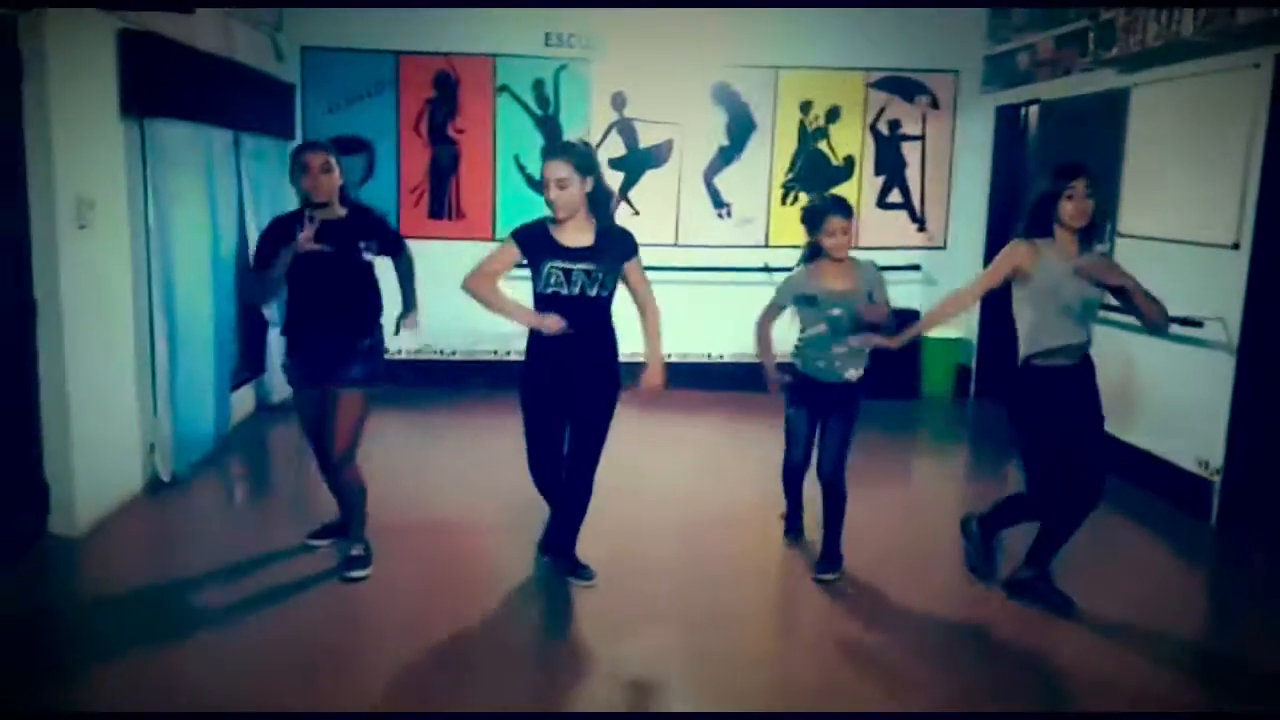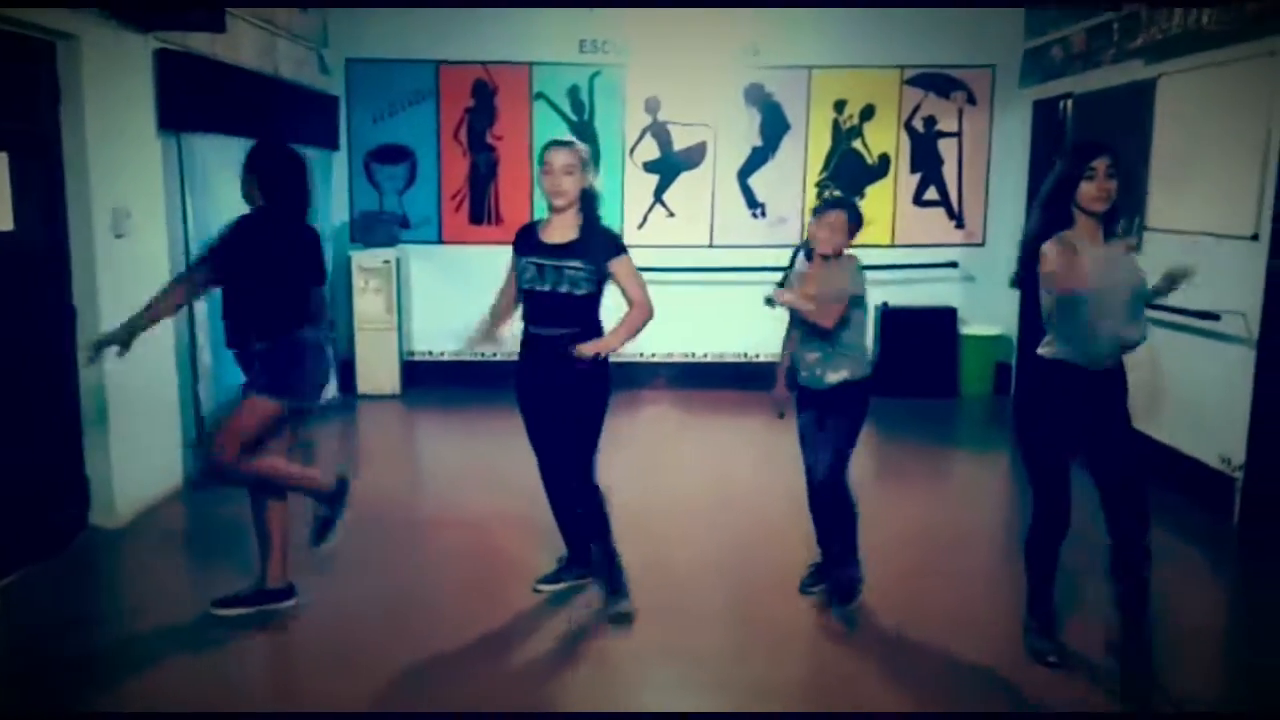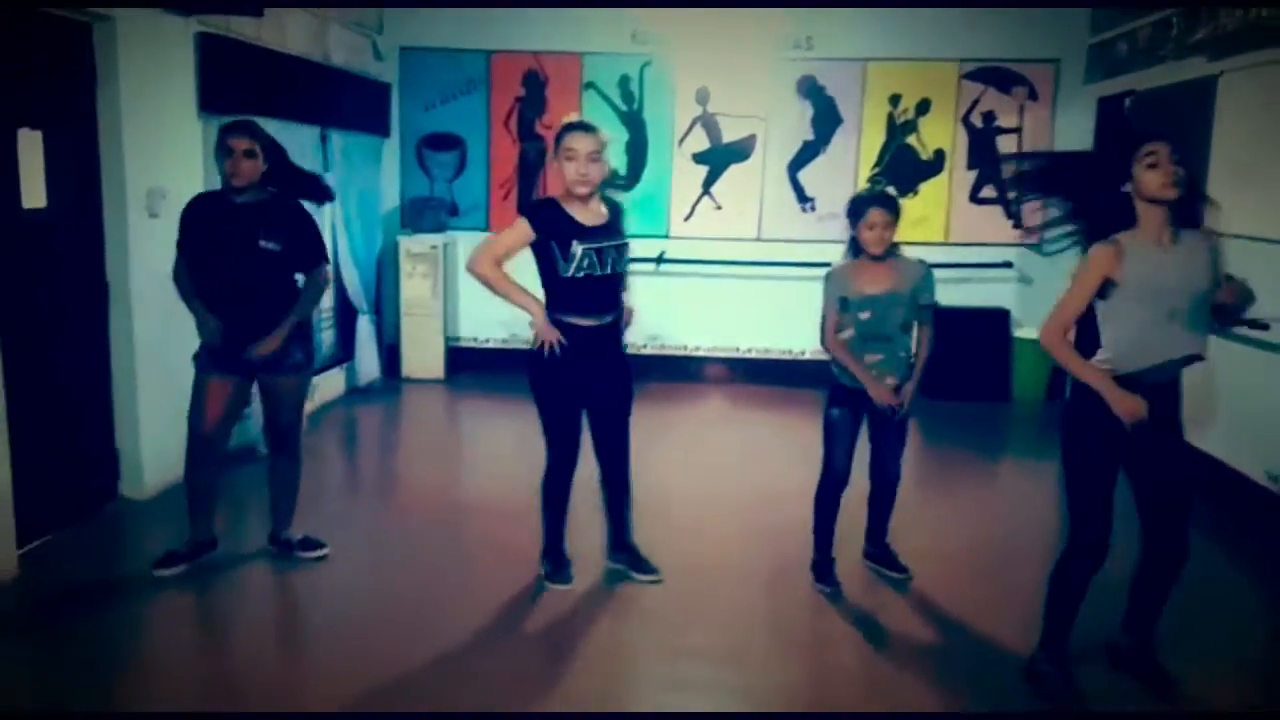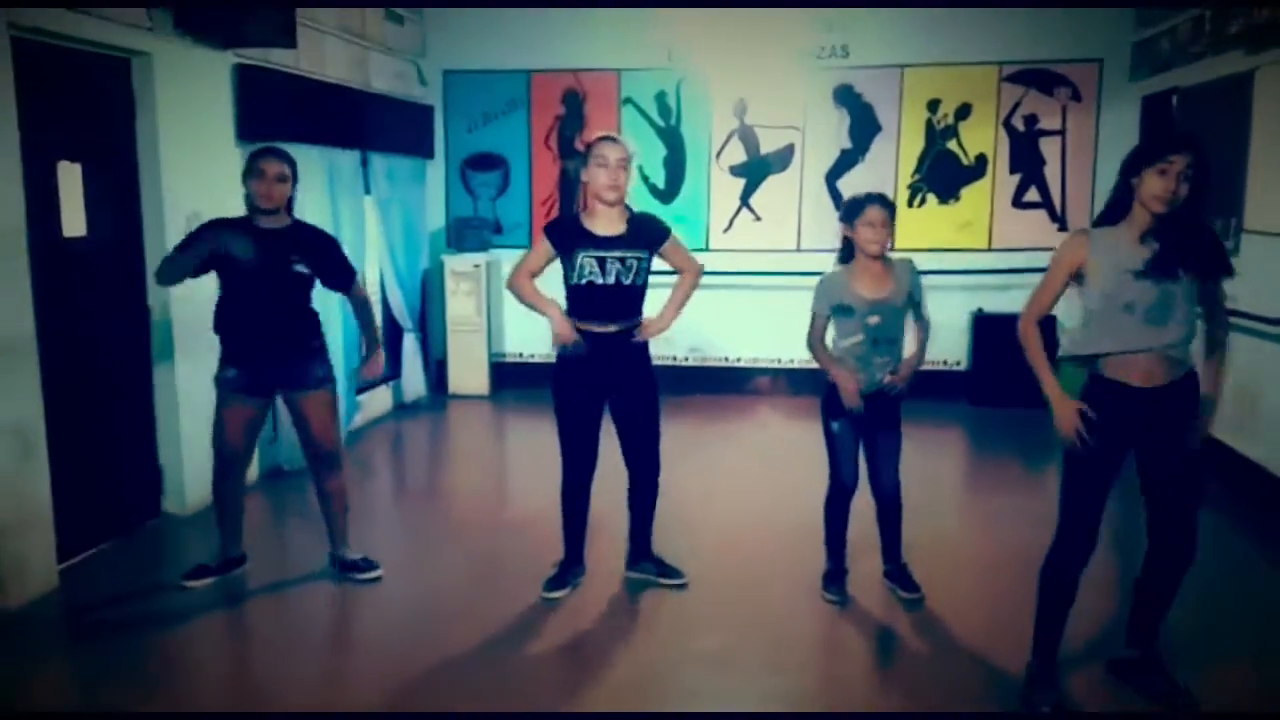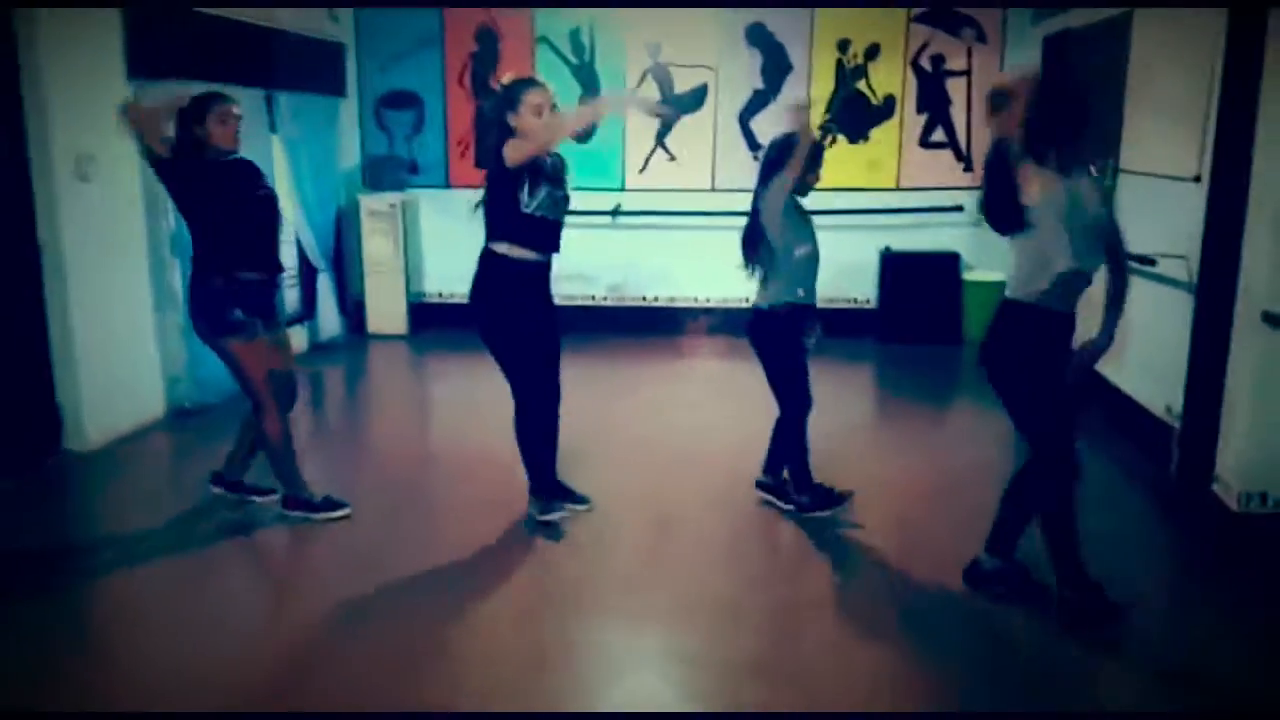
dt=1s
person 1, frame 1
left shoulder: (1101, 263)
right shoulder: (1025, 252)
left elbow: (1159, 321)
right elbow: (965, 297)
left wrist: (1123, 282)
right wrist: (905, 336)
left hip: (1080, 382)
right hip: (1036, 383)
left knee: (1088, 490)
right knee: (1048, 496)
left ankle: (1033, 572)
right ankle: (981, 527)
person 1, frame 2
left shoulder: (1124, 251)
right shoulder: (1058, 247)
right elbow: (1063, 279)
left wrist: (1162, 288)
right wrist: (1068, 283)
left hip: (1107, 392)
right hip: (1050, 389)
left knee: (1132, 520)
right knee: (1053, 515)
left ankle: (1135, 644)
right ankle: (1039, 619)
person 1, frame 3
left shoulder: (1203, 245)
right shoulder: (1110, 251)
left elbow: (1232, 299)
right elbow: (1053, 334)
left wrist: (1231, 293)
right wrist: (1110, 393)
left hip: (1160, 411)
right hip: (1102, 407)
left knee: (1170, 544)
right knee: (1090, 541)
left ankle: (1134, 644)
right ankle: (1047, 657)
person 1, frame 4
left shoulder: (1192, 249)
right shoulder: (1085, 246)
left elbow: (1215, 326)
right elbow: (1029, 322)
left wrist: (1208, 401)
right wrist: (1056, 396)
left hip: (1174, 407)
right hip: (1105, 405)
left knee: (1175, 547)
right knee: (1074, 541)
left ankle: (1139, 655)
right ankle: (1042, 664)
person 1, frame 5
left shoulder: (1088, 186)
right shoulder: (1024, 173)
left elbow: (1117, 259)
right elbow: (1006, 116)
left wrist: (1107, 330)
right wrist: (1015, 95)
left hip: (1058, 333)
right hip: (1021, 334)
left knee: (1050, 458)
right knee: (1057, 461)
left ankle: (994, 560)
right ankle: (1075, 587)
person 2, frame 1
left shoulder: (618, 240)
right shoulder: (533, 235)
left elbow: (645, 301)
right elbow: (474, 281)
left wrist: (654, 360)
right wrist: (529, 317)
left hip: (597, 364)
right hip: (545, 363)
left knee: (582, 464)
right knee: (543, 462)
left ankle: (564, 548)
right ankle: (558, 521)
person 2, frame 2
left shoulder: (602, 240)
right shoulder: (526, 237)
left elbow: (642, 307)
right elbow: (509, 296)
left wrist: (608, 343)
right wrist: (489, 325)
left hip: (584, 373)
right hip: (535, 370)
left knee: (578, 475)
right knee: (552, 471)
left ankle: (610, 572)
right ankle: (578, 558)
person 2, frame 3
left shoulder: (614, 212)
right shoulder: (543, 215)
right elbow: (480, 262)
left wrist: (622, 298)
right wrist: (536, 310)
left hip: (608, 348)
right hip: (561, 351)
left knee: (616, 454)
right knee: (563, 457)
left ankle: (620, 545)
right ankle: (553, 553)
person 2, frame 4
left shoulder: (648, 228)
right shoulder: (563, 230)
left elbow: (691, 269)
right elbow: (518, 279)
left wrist: (666, 317)
right wrist: (553, 312)
left hip: (630, 356)
right hip: (579, 356)
left knee: (645, 464)
right knee: (577, 468)
left ankle: (642, 555)
right ankle: (572, 562)
person 2, frame 5
left shoulder: (554, 164)
right shoulder: (509, 156)
right elbow: (549, 133)
right wrist: (618, 102)
left hip: (535, 285)
right hip: (499, 287)
left knee: (546, 390)
right knee: (532, 390)
left ankle: (548, 481)
right ankle: (540, 490)
person 3, frame 1
left shoulder: (367, 224)
right shoulder: (283, 231)
left elbow: (401, 254)
right elbow: (263, 293)
left wrist: (410, 306)
right wrist: (291, 253)
left hip: (356, 353)
right hip: (304, 352)
left knee: (340, 455)
right knee: (321, 449)
left ankle: (357, 540)
right ankle: (347, 517)
person 3, frame 2
left shoulder: (252, 230)
right shoulder: (299, 232)
left elbow: (193, 284)
left wrist: (128, 329)
left hip: (282, 362)
right hip: (300, 356)
left knee: (223, 459)
right knee: (264, 466)
left ankle: (326, 487)
right ankle: (275, 584)
person 3, frame 3
left shoulder: (289, 213)
right shoulder: (201, 210)
left elbow: (318, 279)
right elbow: (182, 270)
left wrist: (279, 334)
right wrist: (202, 315)
left hip: (283, 344)
right hip: (223, 344)
left knee: (284, 440)
right knee: (203, 444)
left ankle: (282, 532)
right ankle: (199, 538)
person 3, frame 4
left shoulder: (313, 241)
right shoulder: (222, 233)
left elbow: (355, 293)
right elbow: (166, 276)
left wrist: (374, 347)
right wrist: (211, 245)
left hip: (304, 362)
right hip: (243, 365)
left knee: (327, 457)
right knee: (228, 462)
left ankle: (343, 551)
right ankle: (231, 554)
person 3, frame 5
left shoulder: (248, 172)
right shoulder: (191, 172)
right elbow: (135, 116)
right wrist: (174, 110)
left hip: (260, 297)
right hip: (222, 301)
left knee: (283, 390)
right knee: (270, 397)
left ankle: (231, 473)
right ankle: (297, 494)
person 4, frame 1
left shoulder: (868, 273)
right shoulder: (798, 281)
left elbow: (886, 320)
right elbow: (764, 322)
left wrist: (877, 318)
right wrist: (769, 368)
left hip: (845, 387)
right hip: (804, 382)
left knee: (831, 470)
right knee: (795, 463)
left ankle: (831, 550)
right ankle: (794, 515)
person 4, frame 2
left shoulder: (849, 271)
right shoulder: (798, 274)
left elbow: (829, 319)
left wrist: (790, 300)
right wrist: (781, 380)
left hip: (847, 389)
right hip: (809, 392)
left knee: (831, 477)
right knee: (816, 481)
left ankle: (848, 566)
right ankle: (829, 561)
person 4, frame 3
left shoulder: (916, 273)
right shoulder: (838, 277)
left elbow: (924, 329)
right elbow: (829, 339)
left wrist: (912, 385)
right wrist: (869, 382)
left hip: (894, 391)
right hip: (848, 388)
left knee: (887, 475)
right knee: (835, 473)
left ankle: (876, 547)
right ankle: (821, 558)
person 4, frame 4
left shoulder: (905, 273)
right shoulder: (833, 282)
left elbow: (920, 322)
right elbow: (814, 338)
left wrist: (913, 362)
right wrist: (837, 373)
left hip: (885, 397)
right hip: (843, 396)
left knee: (888, 486)
right knee: (843, 483)
left ankle: (894, 566)
right ankle: (834, 569)
person 4, frame 5
left shoulder: (789, 207)
right shoulder: (773, 200)
right elbow: (794, 166)
left wrist: (808, 318)
left hip: (787, 317)
right hip: (777, 319)
left knee: (796, 400)
right knee: (795, 403)
left ankle: (774, 478)
right ankle: (802, 493)
